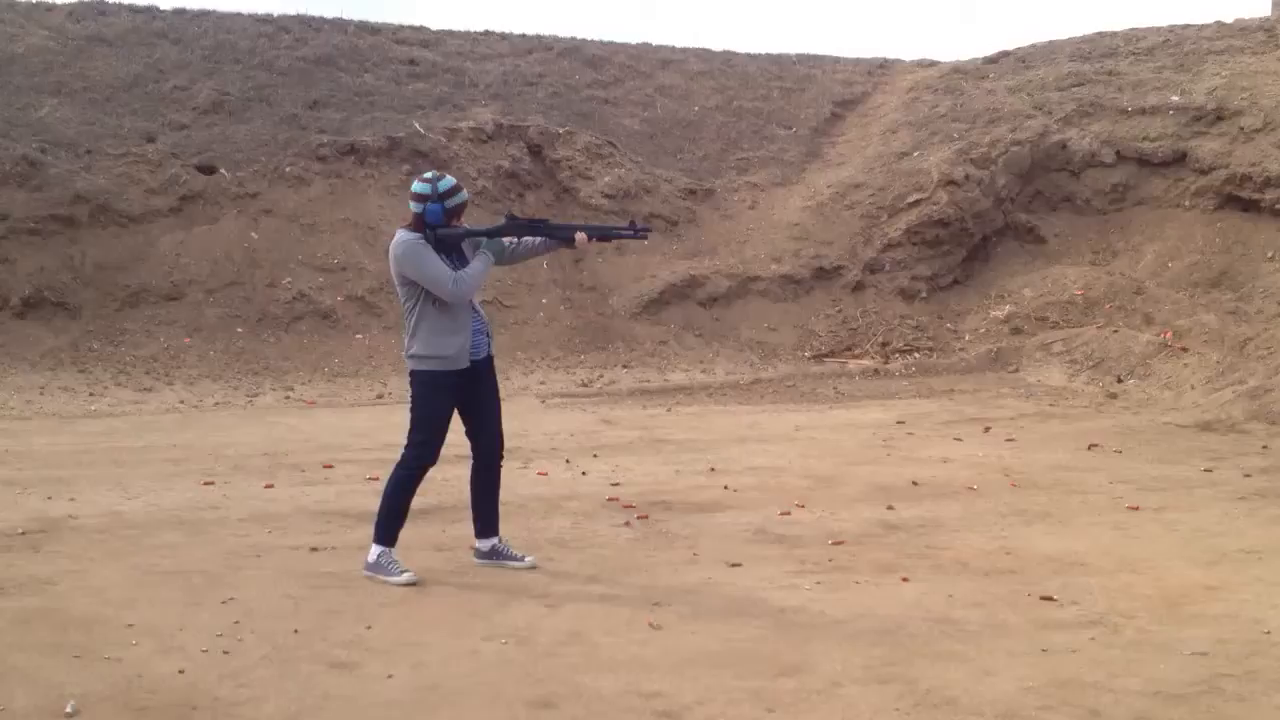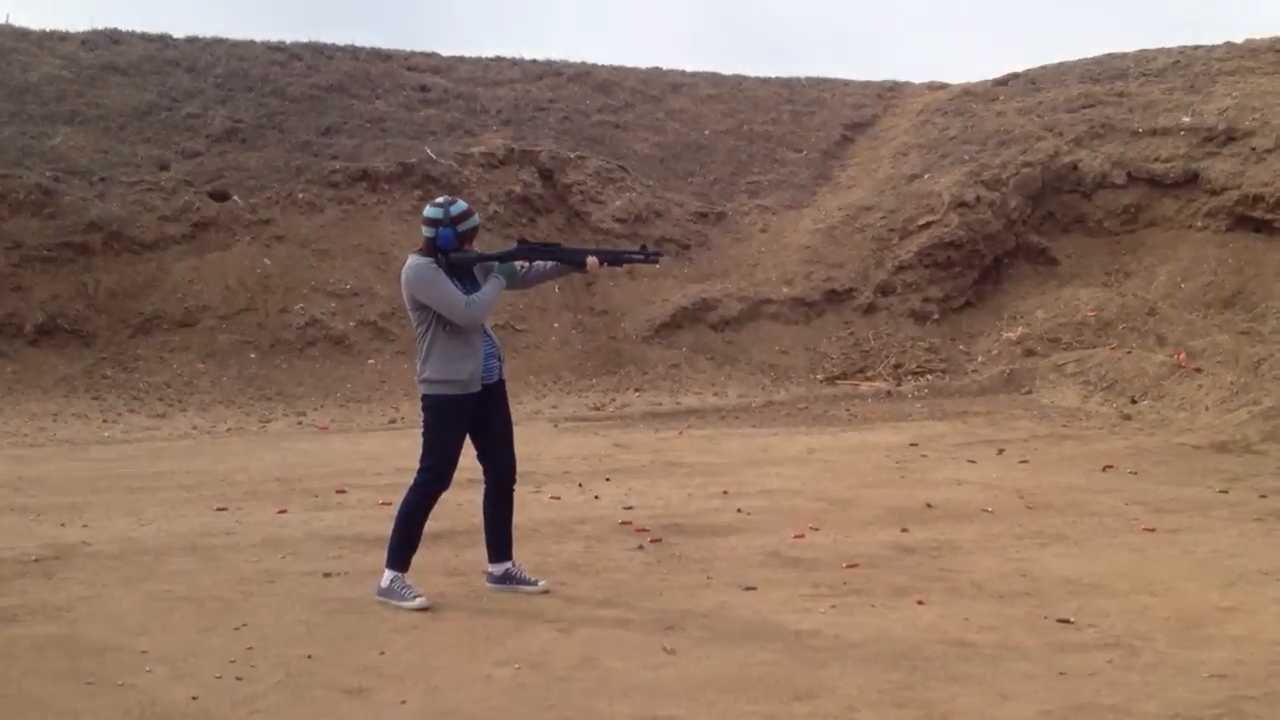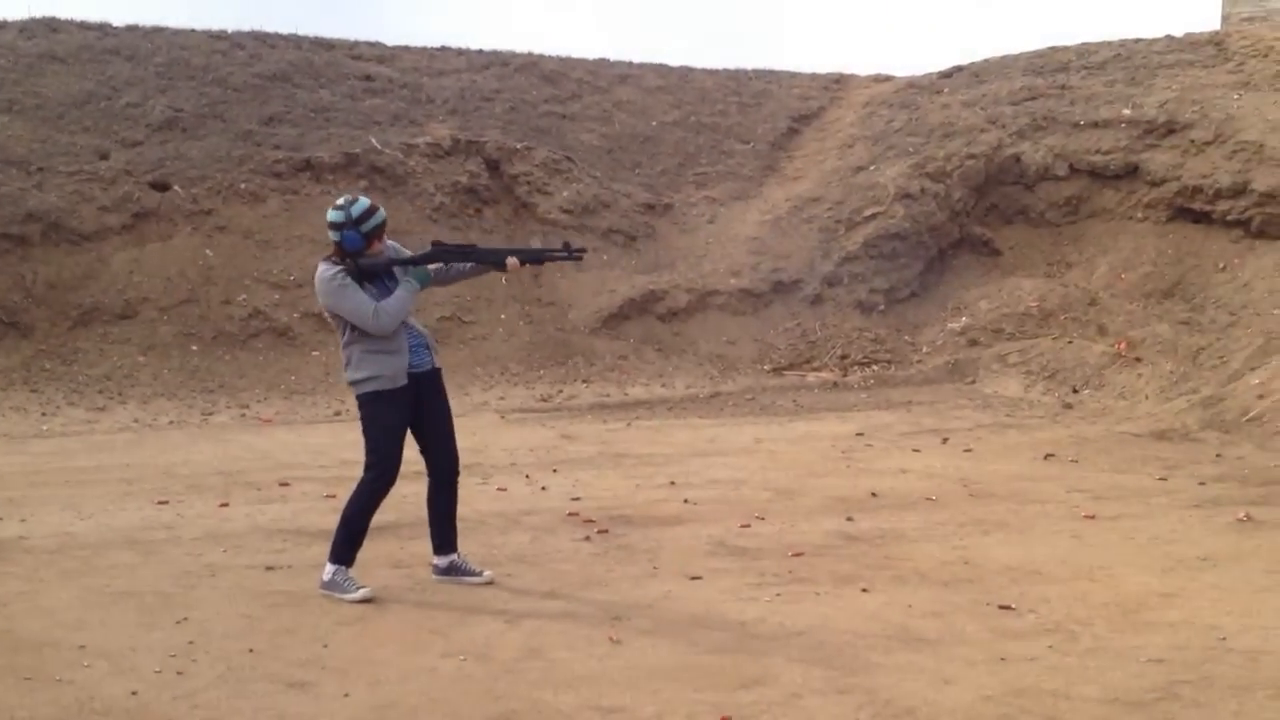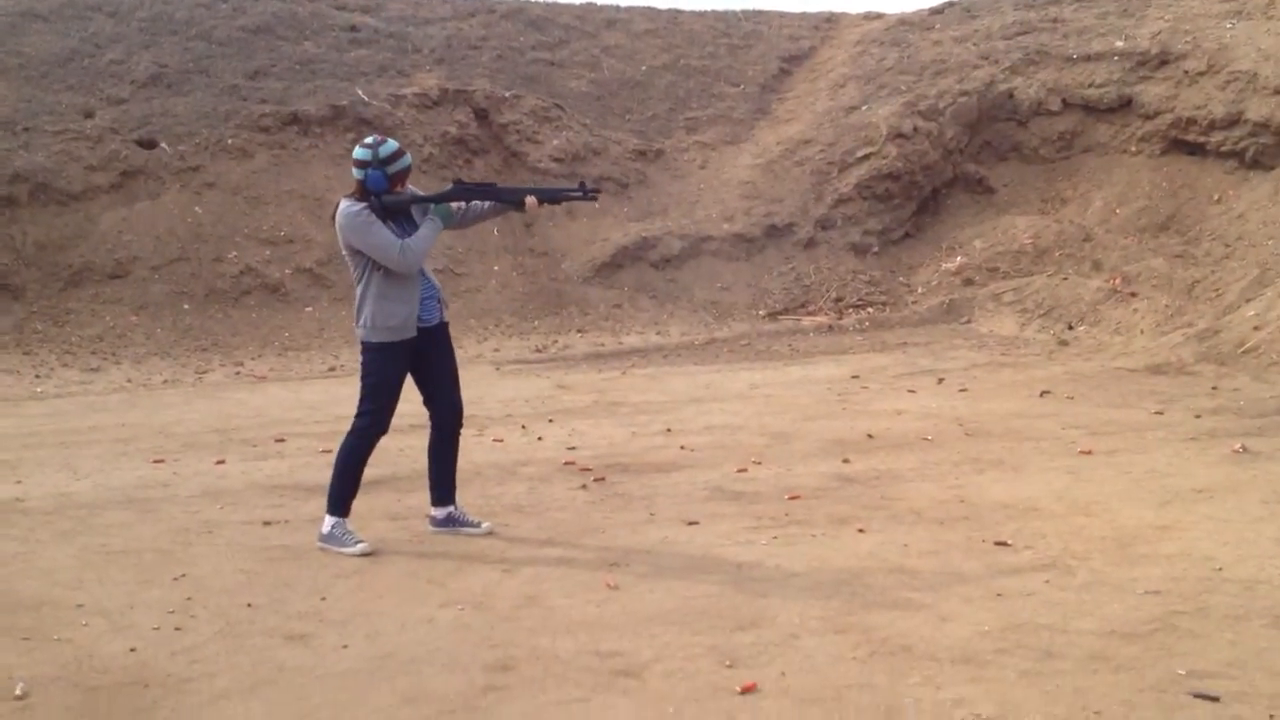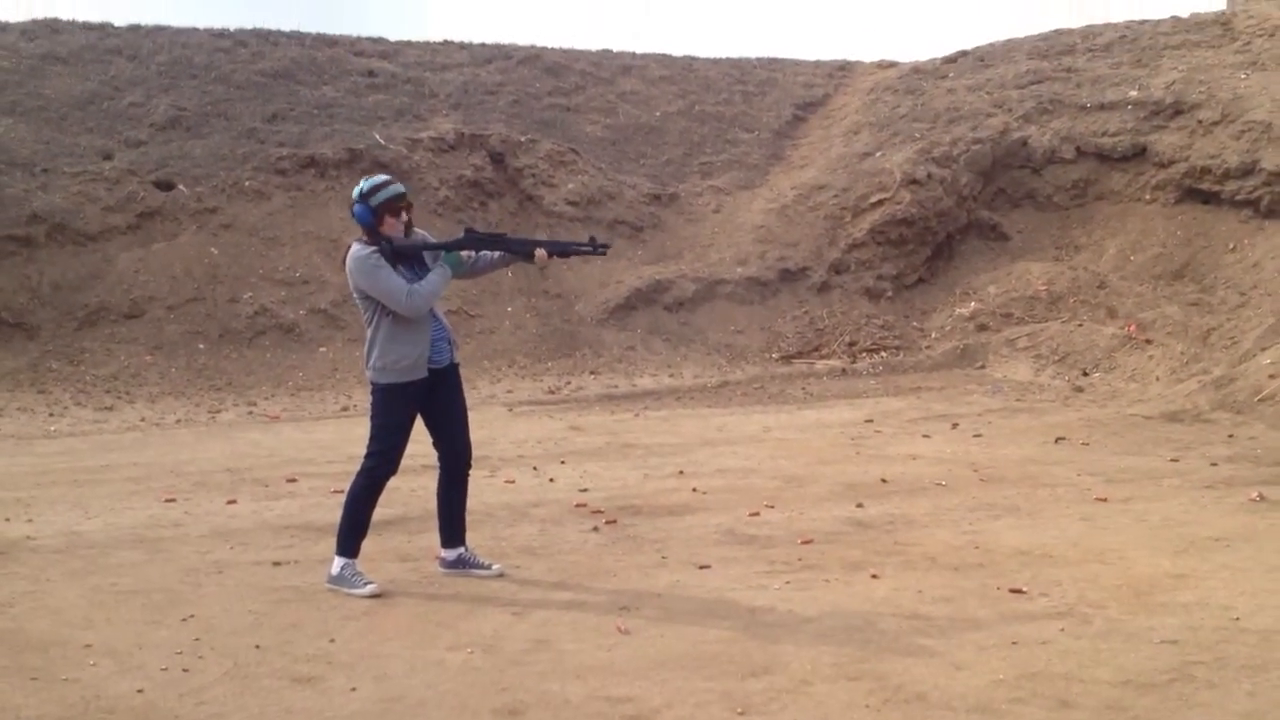
dt=1s
person 1, frame 1
left shoulder: (458, 238)
right shoulder: (407, 247)
left elbow: (509, 250)
right elbow: (456, 288)
left wrist: (563, 238)
right wrist: (485, 255)
left hip: (476, 360)
right hip: (435, 368)
left knee: (490, 450)
right knee: (419, 457)
left ankle: (488, 543)
right ankle: (379, 553)
person 1, frame 2
left shoulder: (468, 263)
right shoulder: (420, 271)
left elbow: (522, 274)
right elbow: (469, 313)
left wrist: (574, 263)
right wrist: (498, 278)
left hip: (488, 384)
right hip: (447, 392)
left knee: (503, 474)
right knee: (432, 481)
left ankle: (501, 568)
right ankle: (392, 577)
person 1, frame 3
left shoulder: (387, 254)
right shoulder: (331, 277)
left elbow: (438, 273)
right elbow: (379, 321)
left wrist: (493, 263)
right wrist: (412, 283)
left hip: (423, 372)
right hip: (381, 383)
left knee: (445, 465)
right knee: (380, 476)
left ankle: (446, 558)
right ankle: (336, 570)
person 1, frame 4
right shoulder: (353, 215)
left elbow: (458, 215)
right elbow: (404, 257)
left wrist: (510, 202)
right wrist: (434, 220)
left hip: (429, 323)
right hip: (387, 333)
left knee: (449, 415)
right knee: (371, 424)
left ankle: (444, 510)
right ankle: (333, 523)
person 1, frame 5
left shoulder: (416, 241)
right shoulder: (363, 258)
left elbow: (467, 265)
right elbow: (410, 303)
left wrist: (520, 253)
right wrist: (444, 268)
left hip: (441, 366)
right hip: (397, 375)
left knee: (457, 458)
right knee: (380, 465)
left ankle: (454, 551)
right ankle: (342, 564)
